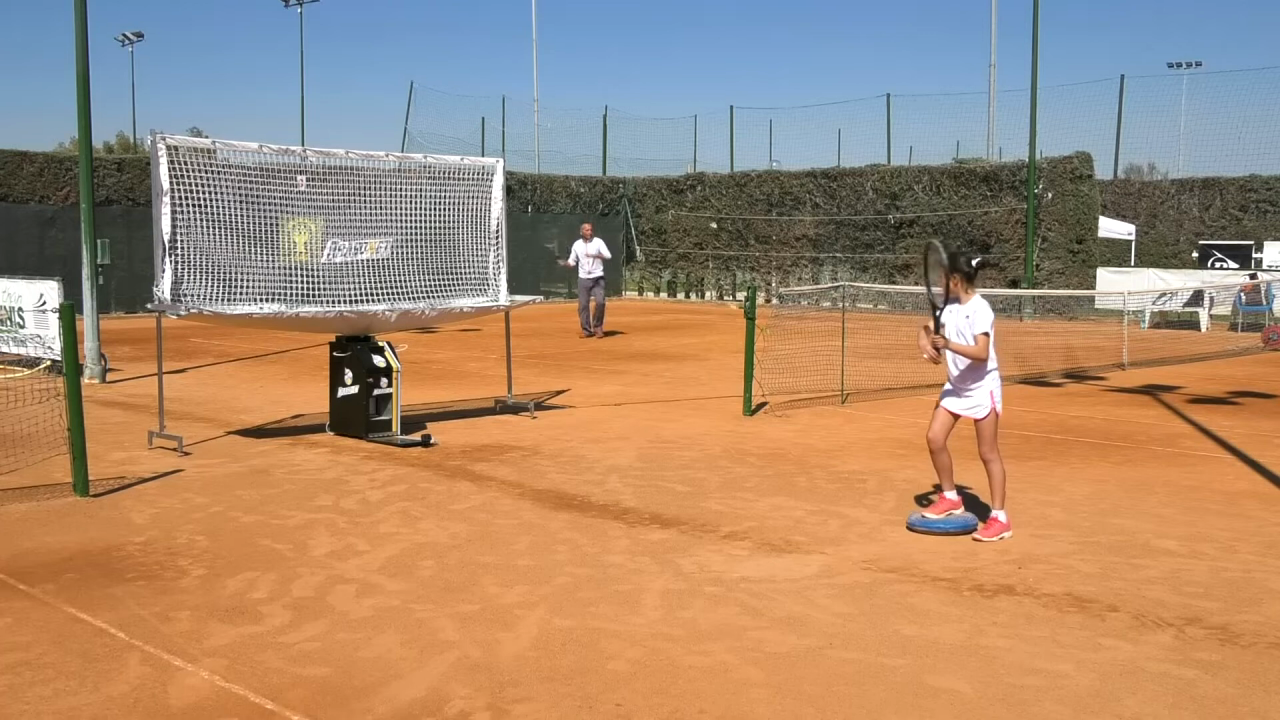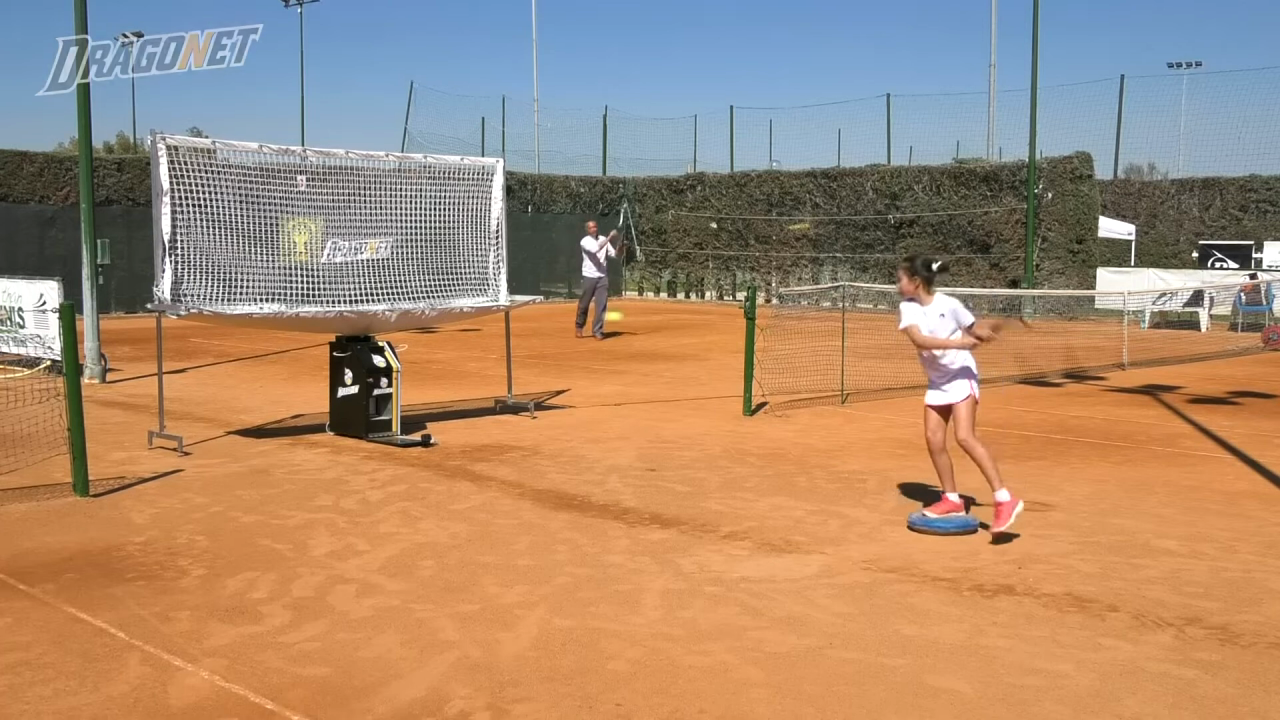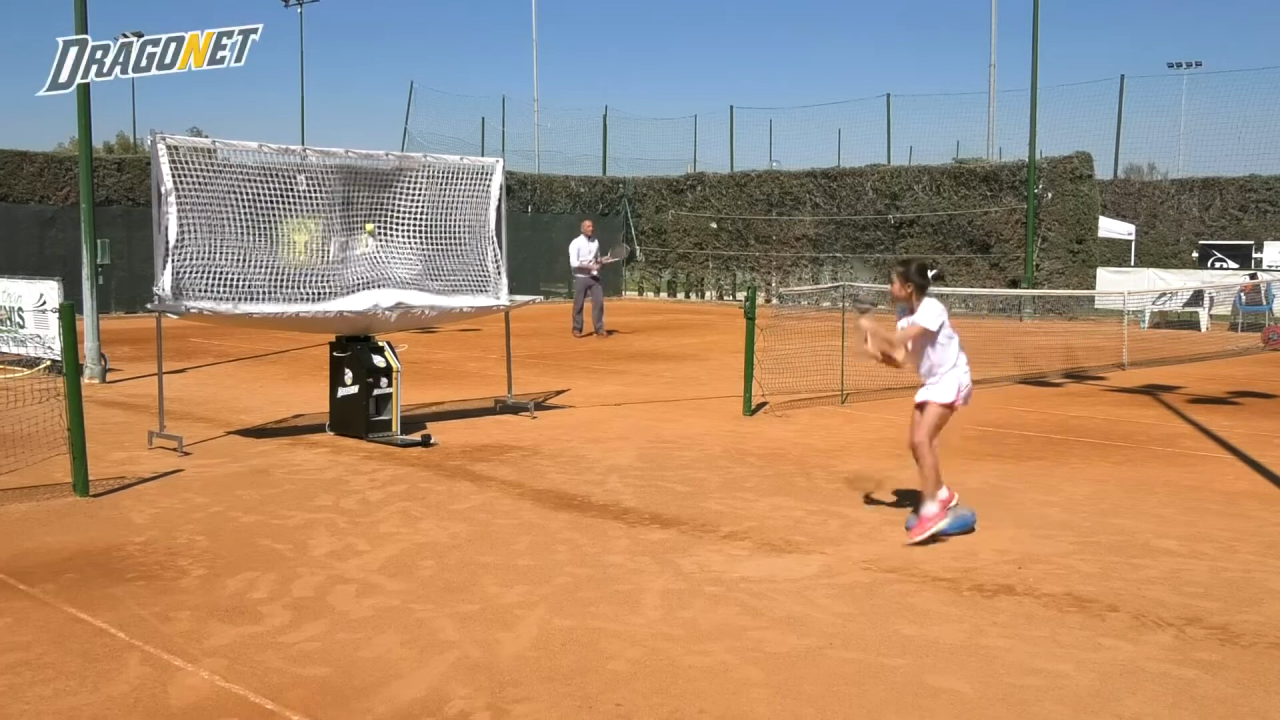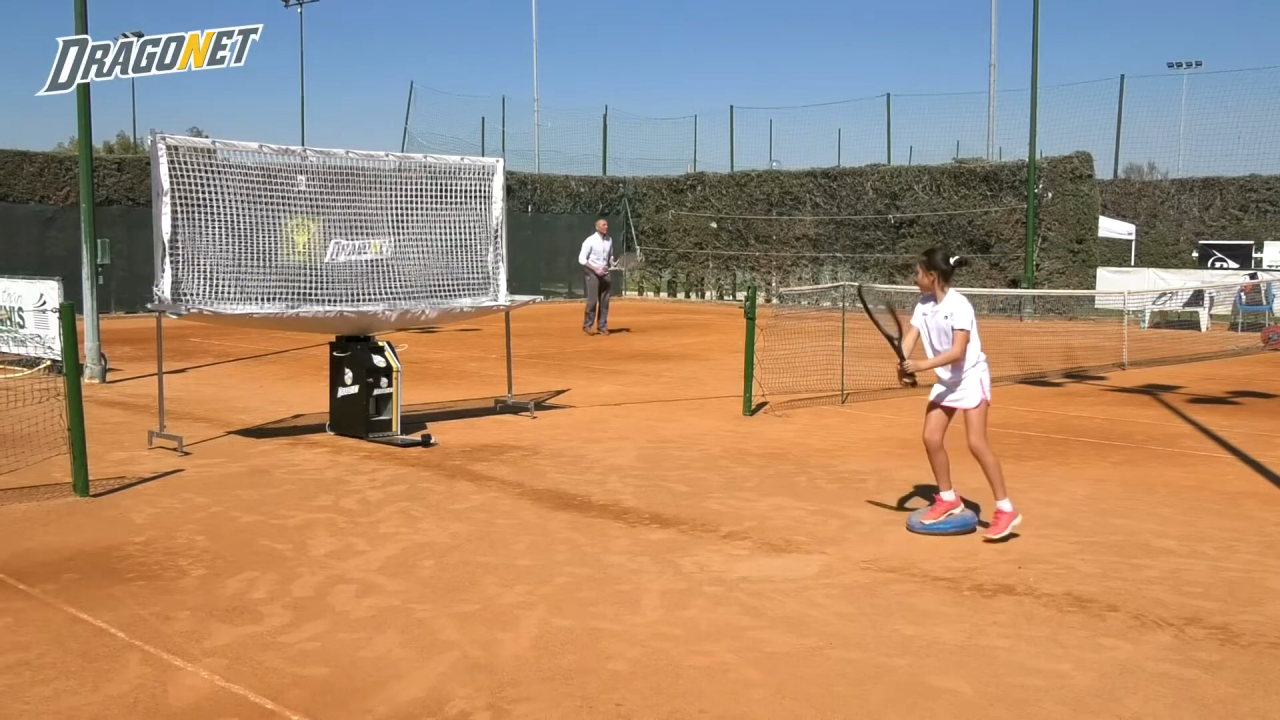
dt=0.7s
person 1, frame 1
left shoulder: (980, 309)
right shoulder: (949, 305)
left elbow: (981, 353)
right elbow: (925, 330)
left wrist: (948, 344)
right wrist: (927, 346)
left hip: (982, 387)
right hip: (956, 386)
left knee: (988, 452)
right knee: (934, 438)
left ankle: (1000, 518)
right ankle: (950, 498)
person 1, frame 2
left shoulder: (949, 305)
right shoulder: (906, 308)
left elbow: (977, 332)
right elbow: (919, 339)
left wrist: (984, 332)
right wrist: (957, 342)
left hip: (961, 377)
right hip: (936, 381)
left knee: (965, 438)
right knee: (933, 439)
left ankle: (1005, 501)
right ankle: (952, 501)
person 1, frame 3
left shoulder: (932, 309)
right shoulder: (906, 317)
left elbow: (901, 340)
right elbow: (900, 357)
left wrist: (871, 327)
right wrist: (881, 349)
left hip: (951, 379)
right hip: (931, 383)
left knee: (922, 440)
right knee: (917, 442)
left ankle: (931, 511)
right ankle: (943, 495)
person 1, frame 4
left shoulder: (959, 305)
right shoulder: (922, 304)
left elbow: (958, 352)
right elbow: (911, 337)
left wrist: (925, 364)
right wrist: (906, 363)
left hip: (971, 377)
right hip: (946, 381)
left knee: (977, 443)
right knee: (931, 438)
left ankle: (1005, 509)
right ankle: (948, 499)
